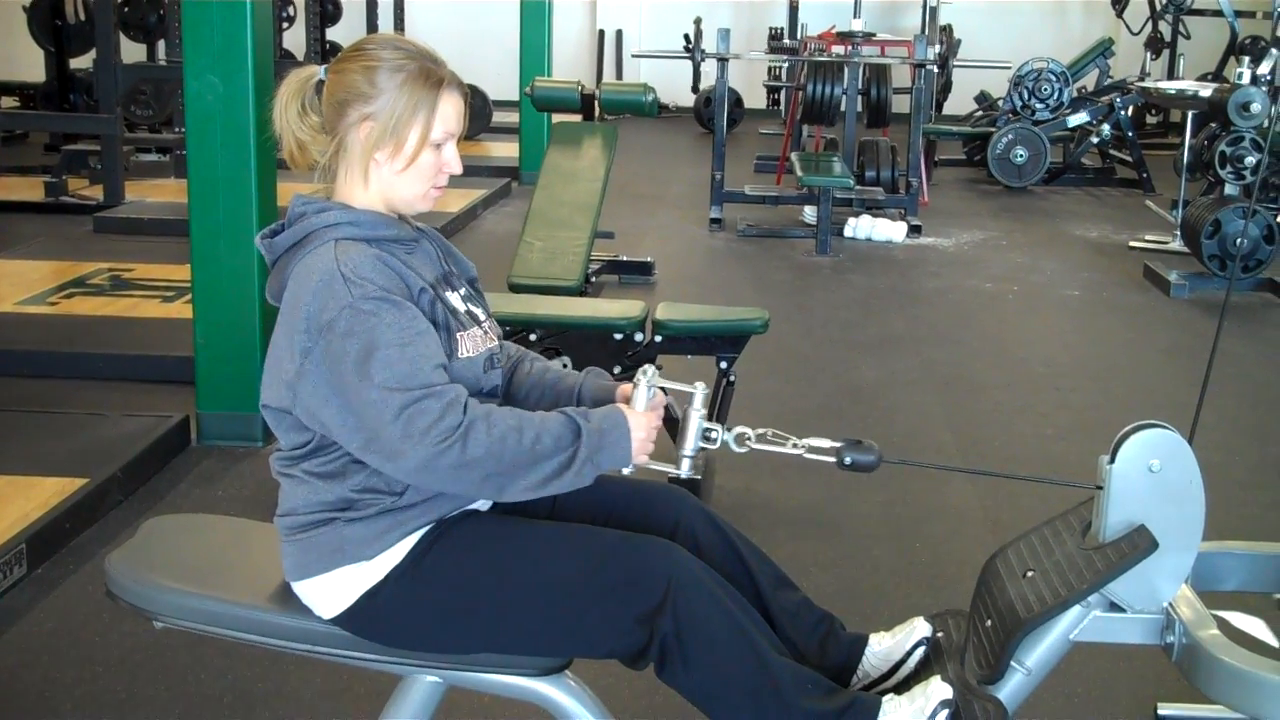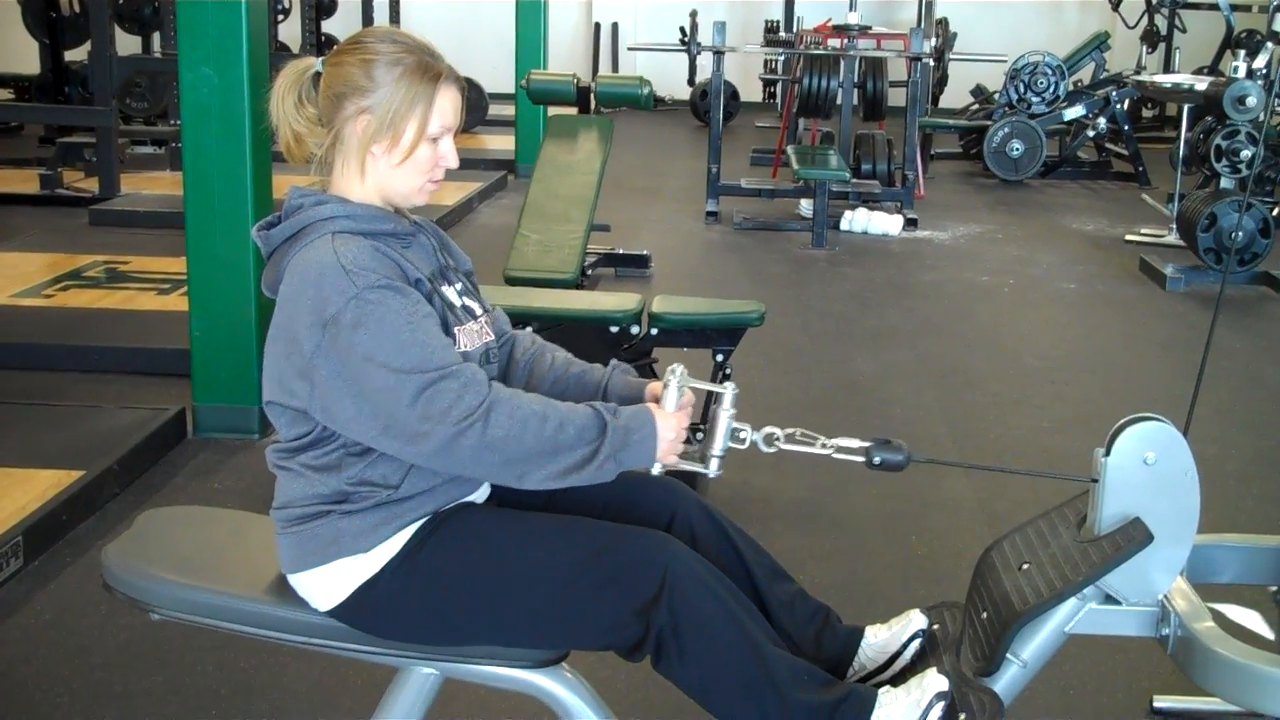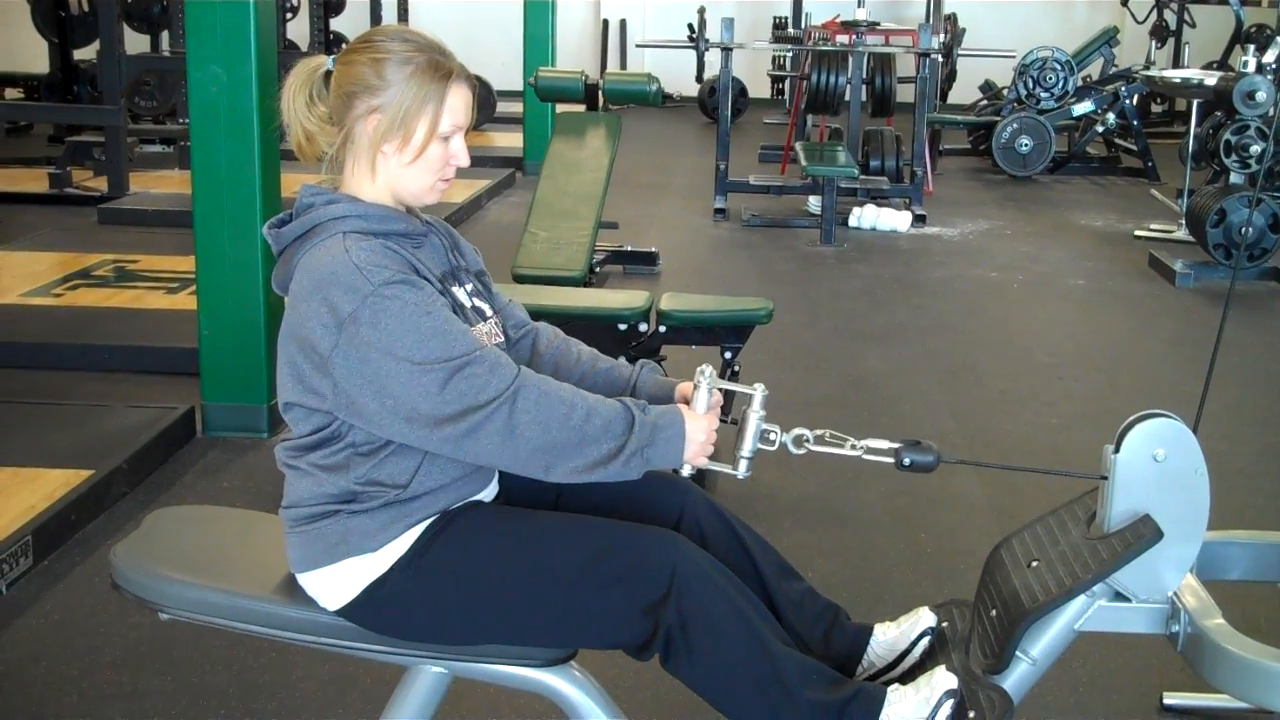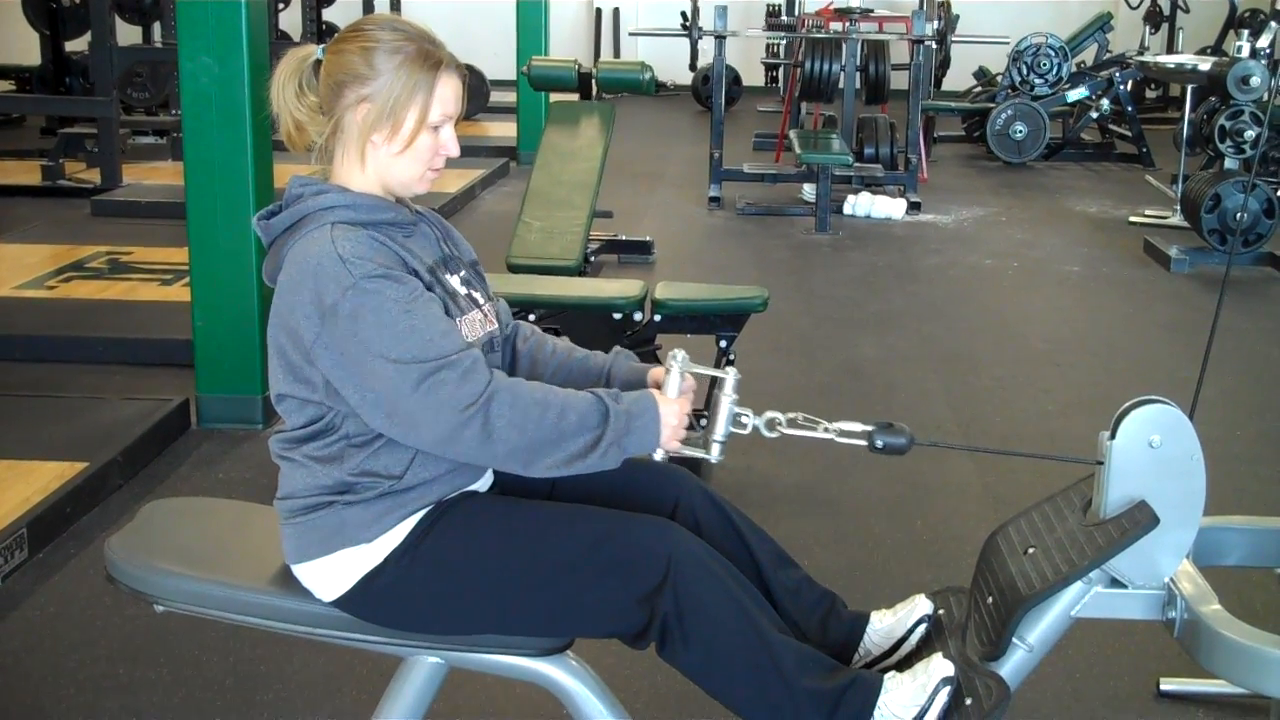
dt=0.5s
person 1, frame 1
left shoulder: (404, 243)
right shoulder: (343, 283)
left elbow: (490, 370)
right elbow: (444, 442)
left wrist: (600, 395)
right wrist: (606, 435)
left hip: (445, 503)
right hip: (381, 558)
left knee: (669, 513)
right knee: (658, 580)
left ankle: (838, 658)
person 1, frame 2
left shoulder: (404, 236)
right shoulder: (341, 277)
left elbow: (503, 353)
right elbow: (472, 421)
left wrist: (626, 393)
right wrist: (632, 432)
left hip: (445, 490)
right hip: (378, 551)
left knee: (664, 505)
right knee: (653, 571)
left ankle: (833, 649)
person 1, frame 3
left shoulder: (415, 236)
right shoulder: (353, 276)
left elbow: (523, 345)
right elbow: (503, 407)
left wrist: (655, 391)
right wrist: (662, 433)
left hip: (457, 486)
right hip: (385, 549)
left knee: (673, 505)
right knee: (661, 571)
left ankle: (842, 648)
person 1, frame 4
left shoulder: (406, 226)
right shoulder: (343, 265)
left elbow: (504, 347)
right elbow: (475, 412)
left wrist: (627, 376)
right wrist: (635, 418)
left hip: (452, 477)
right hip: (381, 539)
left knee: (670, 493)
right knee: (659, 560)
left ankle: (840, 638)
